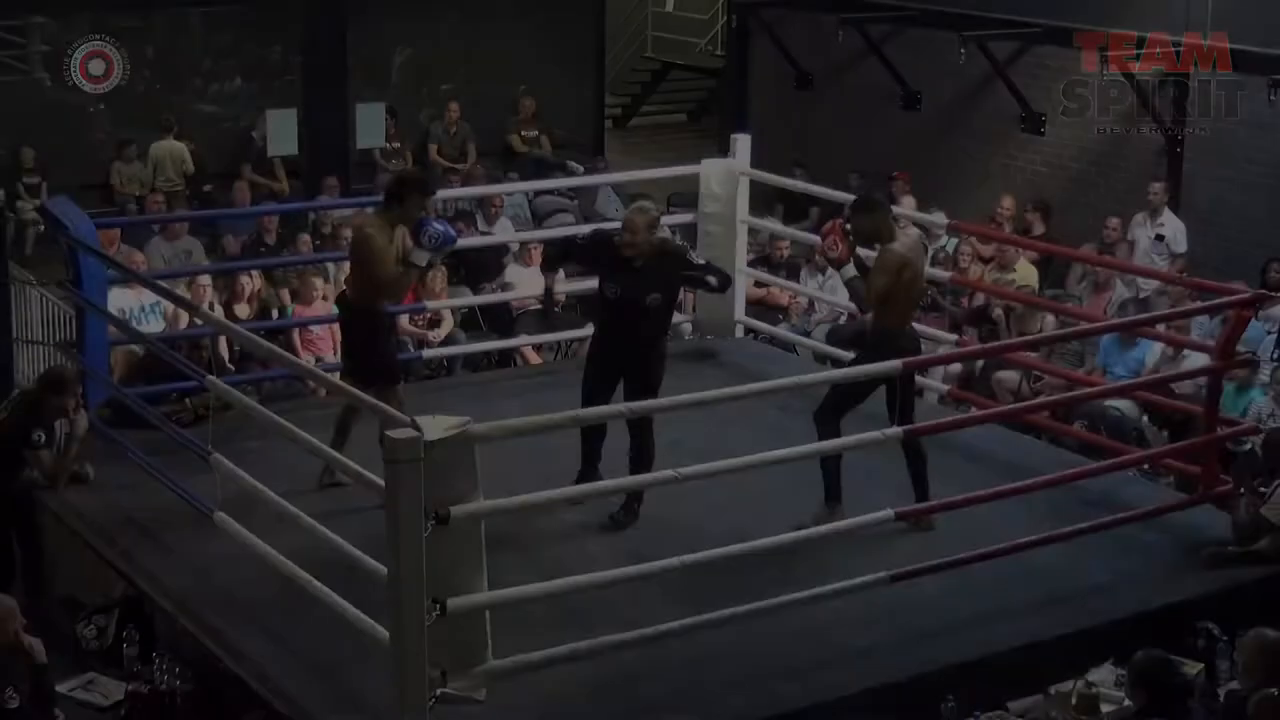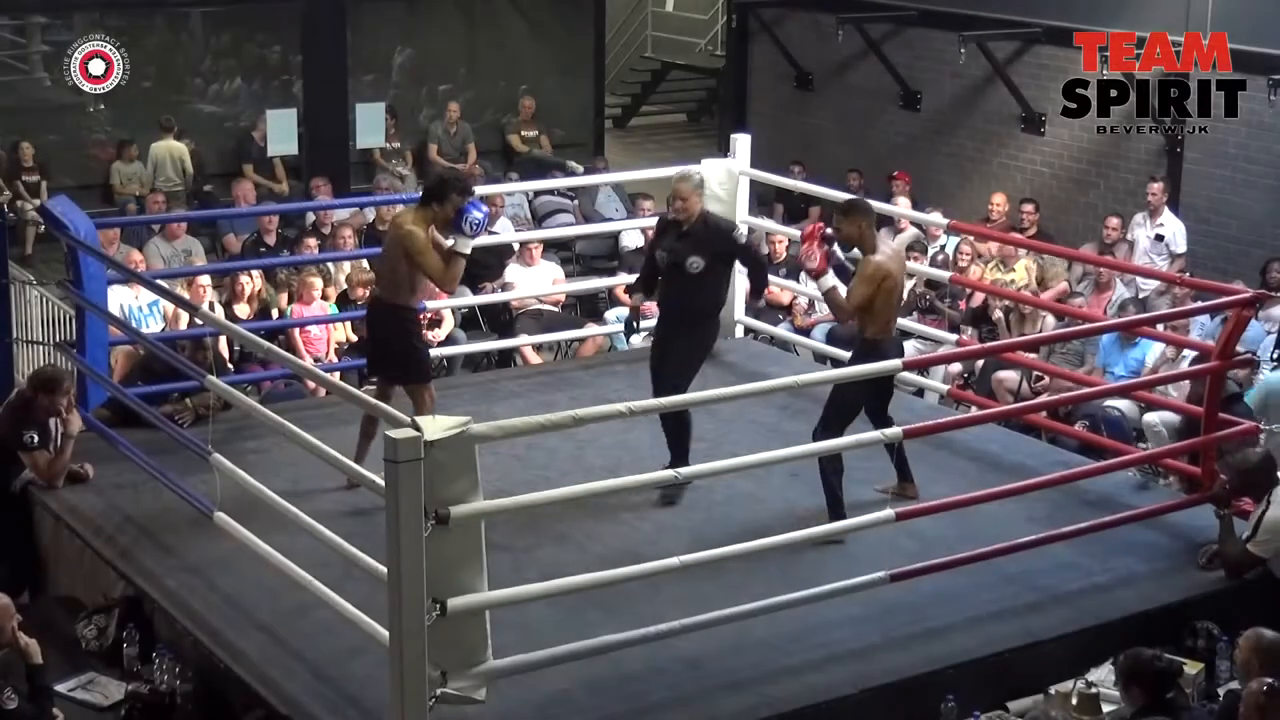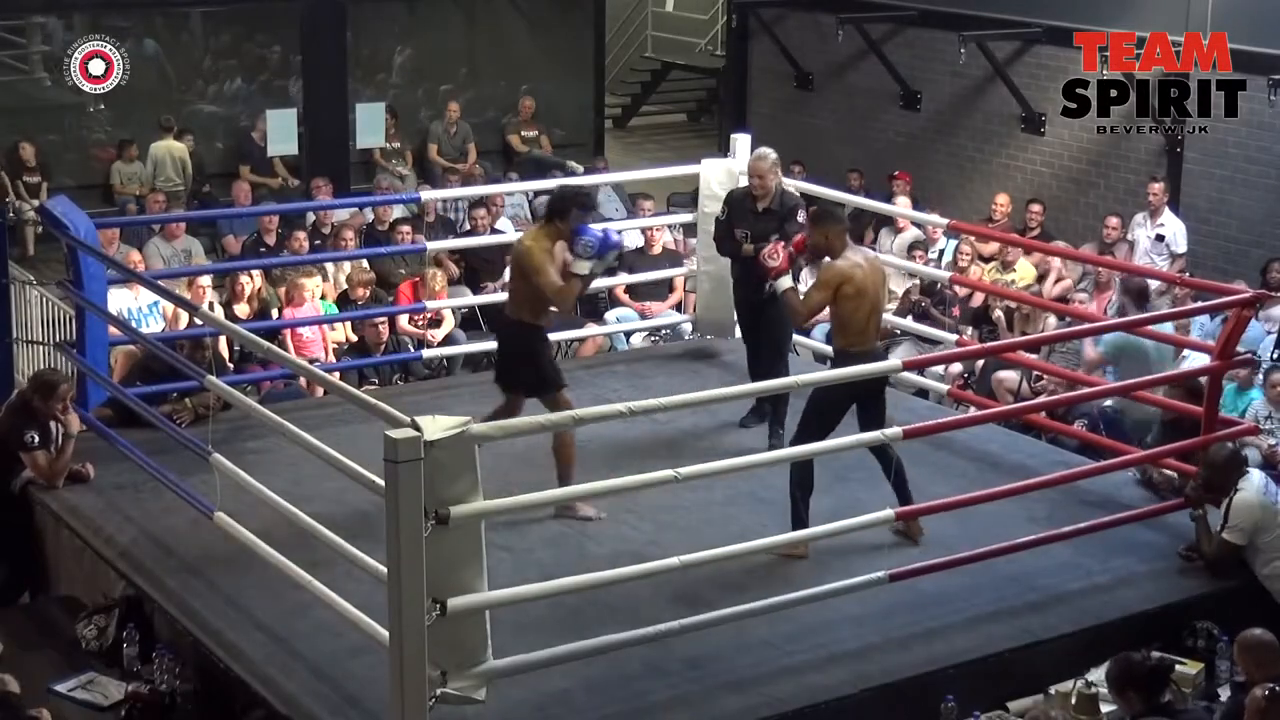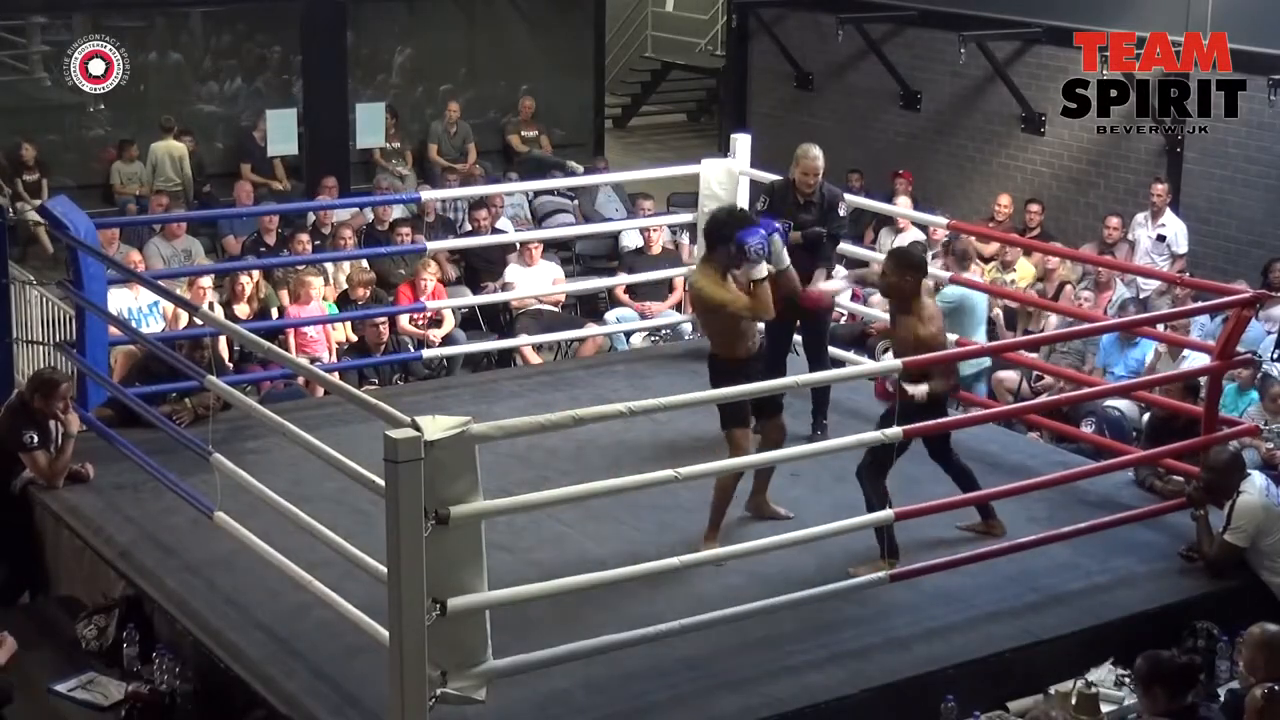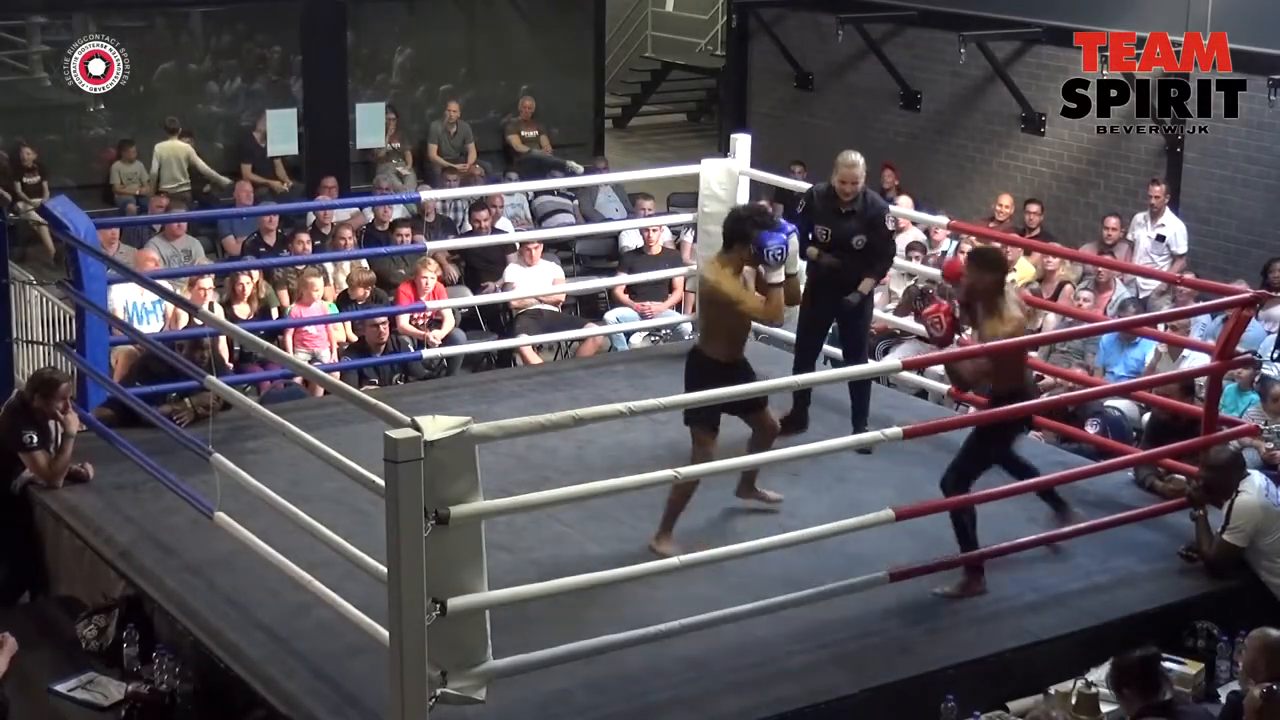
dt=1s
person 1, frame 1
left shoulder: (893, 255)
right shoulder: (911, 244)
left elbow: (868, 302)
left wrist: (843, 264)
right wrist: (854, 256)
left hip: (884, 346)
right hip: (905, 341)
left knee: (827, 415)
right knee: (904, 427)
left ankle: (833, 506)
person 1, frame 2
left shoulder: (874, 263)
right shoulder: (890, 249)
left elbow: (844, 312)
right elbow: (861, 287)
left wrist: (820, 274)
right wrist: (831, 249)
left hip: (871, 354)
right hip: (889, 347)
left knee: (826, 433)
right knee: (879, 416)
left ankle: (837, 520)
right ankle: (905, 482)
person 1, frame 3
left shoulder: (837, 270)
right shoulder: (872, 261)
left elbow: (799, 315)
left wrist: (779, 276)
right wrist: (809, 257)
left hip: (849, 367)
right hip: (876, 362)
left knee: (803, 447)
right knee: (878, 442)
left ankle: (799, 538)
right ankle: (910, 520)
person 1, frame 4
left shoulder: (925, 329)
right shoulder: (907, 296)
left elbow: (949, 381)
left wrist: (909, 392)
left hip: (918, 399)
right hip: (923, 395)
left knee: (870, 472)
right knee: (945, 456)
left ankle: (888, 559)
right ankle: (990, 521)
person 1, frame 5
left shoulder: (1005, 326)
right shoulder: (1001, 296)
left elbow: (966, 379)
right elbow: (972, 317)
left wrist: (942, 342)
right wrist: (963, 300)
left hip: (1010, 404)
right hip: (1015, 394)
left knee: (953, 483)
right knee: (1003, 456)
left ankle: (973, 576)
right ankle: (1061, 512)
person 2, frame 1
left shoulder: (398, 229)
right shoulder: (371, 234)
left elbow: (408, 272)
right elbow: (396, 291)
left wrist: (426, 252)
right wrist: (421, 253)
left hip: (369, 316)
right hip: (366, 319)
right knee: (391, 402)
left ankle: (330, 469)
person 2, frame 2
left shoulder: (417, 222)
right shoulder: (411, 231)
left elbow: (443, 259)
right elbow: (448, 283)
left wrist: (460, 238)
right wrist: (465, 239)
left hip: (383, 312)
right hip: (398, 318)
left knee: (383, 394)
right knee: (424, 402)
person 2, frame 3
left shoulder: (555, 242)
right shoulder: (534, 248)
left elbow: (577, 284)
right elbow: (563, 300)
left wrist: (599, 259)
right wrist: (582, 262)
left hip: (518, 330)
right hip: (523, 335)
left knee: (512, 406)
right knee: (565, 414)
right ankle: (566, 500)
person 2, frame 4
left shoulder: (737, 264)
right shoulder: (705, 285)
right elbow: (763, 313)
left wrist: (777, 252)
right wrist: (758, 267)
left hip: (756, 358)
right hip: (729, 368)
left knee: (776, 433)
right knee: (741, 455)
left ankle: (758, 500)
right ankle: (711, 536)
person 2, frame 5
left shoulder: (736, 267)
right shoulder: (719, 281)
left elbow: (789, 299)
right elbow: (773, 317)
left wrist: (788, 262)
right wrist: (775, 271)
left hip: (734, 363)
right hip: (708, 370)
left knee: (769, 429)
right knee: (702, 460)
left ankle: (747, 486)
right ankle: (663, 534)
person 3, frame 1
left shoulder: (672, 257)
right shoulder: (604, 246)
left elbow: (721, 279)
right elbow: (558, 252)
left wrist: (709, 281)
right wrist: (550, 283)
left hip: (647, 351)
right hip: (605, 345)
left knee: (639, 423)
right knee: (592, 411)
left ankle: (634, 501)
right ankle: (589, 472)
person 3, frame 2
left shoulder: (720, 231)
right shoulder: (665, 227)
left elbow: (757, 265)
right elbow: (650, 270)
left wrist: (755, 298)
right wrist: (636, 306)
left hip: (701, 326)
right hip: (668, 322)
left knee: (672, 392)
right knee: (661, 392)
left ankle: (681, 468)
right ankle: (680, 462)
person 3, frame 3
left shoulder: (792, 204)
right shoulder: (735, 200)
right elbow: (722, 243)
right wrist: (754, 249)
right hip: (745, 287)
left knee: (777, 357)
right knee: (754, 349)
left ankle: (777, 430)
right ankle: (762, 405)
person 3, frame 4
left shoulder: (833, 198)
right shoulder: (775, 191)
left elbow: (830, 246)
left wrist: (815, 285)
right wrist: (801, 236)
left hip: (816, 285)
left knee: (817, 353)
right knee: (775, 349)
left ankle: (820, 421)
person 3, frame 5
left shoulder: (876, 207)
right shoulder: (815, 197)
left elbow: (884, 258)
right elbow: (795, 236)
left wrist: (861, 292)
right wrist: (817, 256)
left hip: (857, 291)
right hip: (818, 287)
left knee: (856, 359)
right knee: (804, 352)
left ankle: (860, 426)
right ankle: (799, 415)
person 4, frame 1
left shoulder: (38, 403)
right shoulder: (29, 422)
left elbow: (52, 459)
right elbow: (55, 479)
left wrist: (74, 468)
right wrist: (77, 435)
left knee: (33, 553)
left ankle: (35, 607)
person 4, frame 2
left shoulder: (42, 408)
right shoulder: (21, 423)
left elbow: (49, 456)
right elbow: (52, 480)
left wrist: (72, 469)
right wrist: (70, 434)
left knee: (26, 558)
person 4, frame 3
left shoulder: (43, 410)
right shoulder: (22, 424)
left elbow: (51, 460)
right elbow: (53, 479)
left wrist: (73, 469)
right wrist: (71, 434)
left knee: (25, 559)
right knee: (20, 566)
person 4, frame 4
left shoulder: (41, 412)
right shoulder: (20, 424)
left elbow: (52, 462)
right elbow: (53, 479)
left wrist: (74, 470)
right wrist: (70, 434)
left knee: (28, 562)
right knee: (23, 568)
person 4, frame 5
left shoulder: (41, 413)
right shoulder: (20, 423)
left elbow: (51, 462)
right elbow: (53, 479)
left wrist: (74, 470)
right wrist: (70, 434)
left knee: (29, 563)
right knee: (23, 568)
